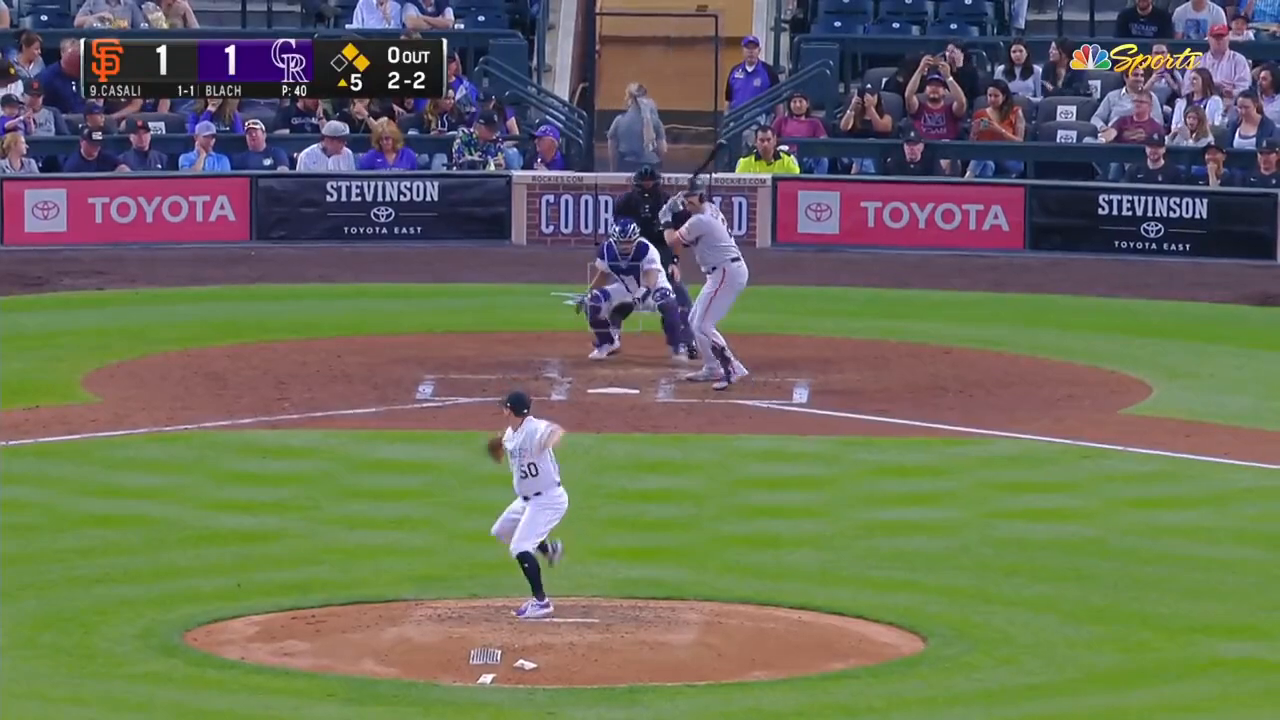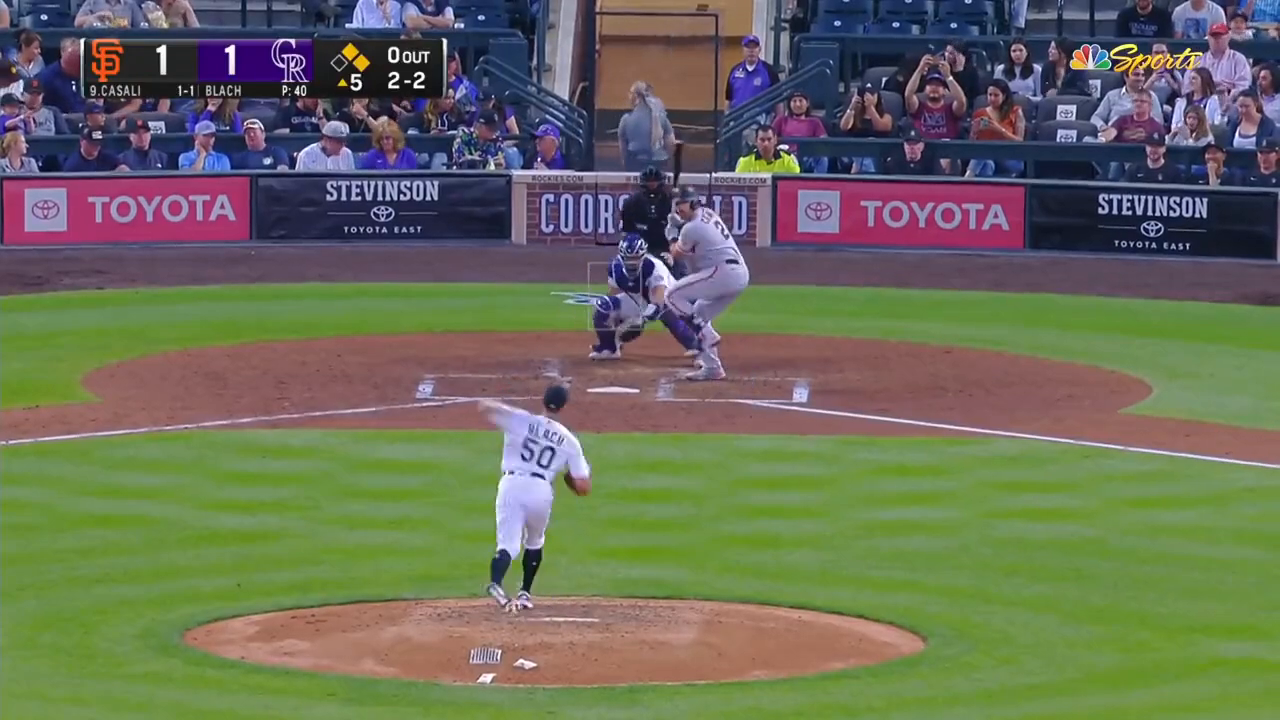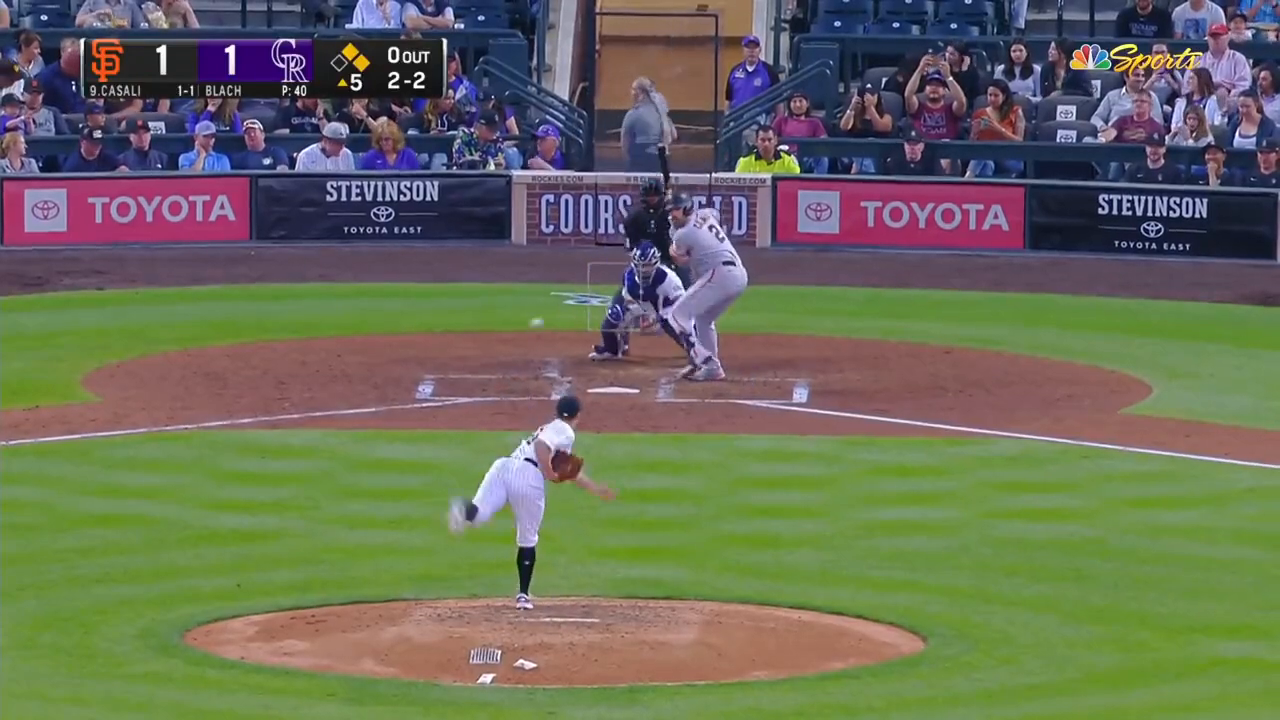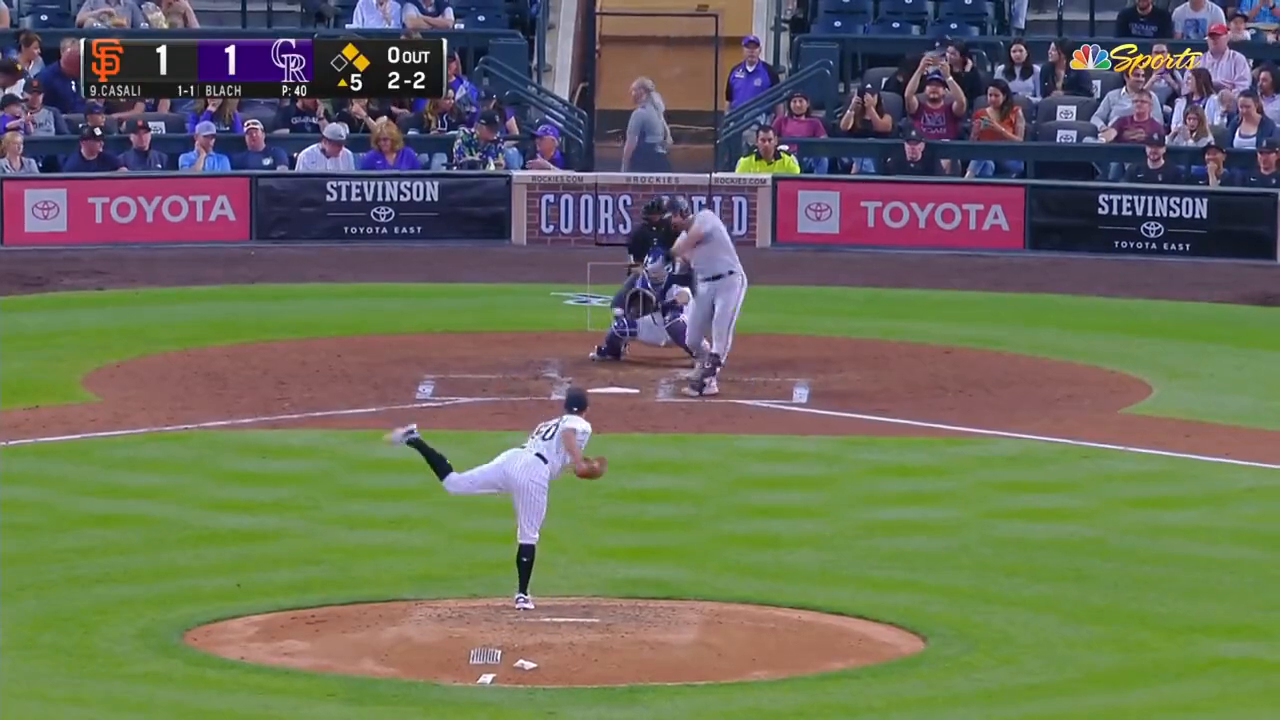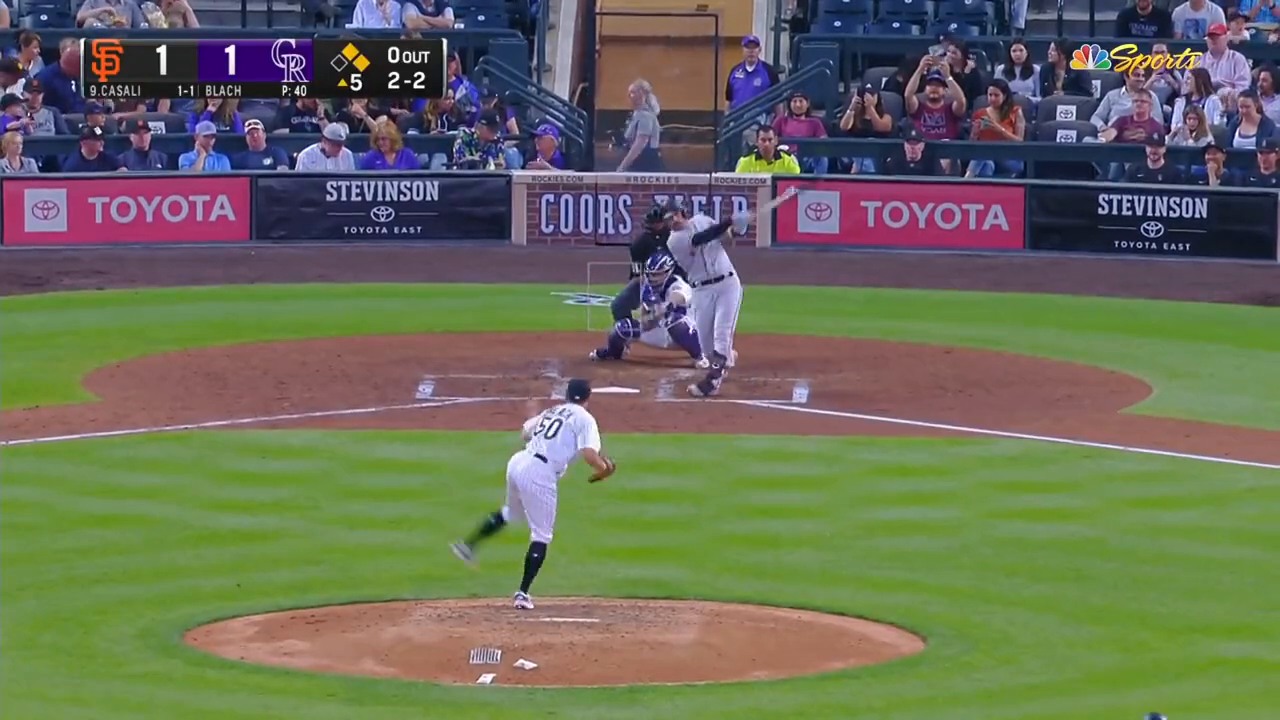
dt=0.2s
person 1, frame 1
left shoulder: (535, 428)
right shoulder: (512, 432)
left elbow: (556, 431)
left wrist: (547, 445)
right wrist: (499, 446)
left hip: (549, 500)
right hip: (530, 499)
left knee: (521, 547)
right knee: (500, 532)
left ankle: (541, 601)
right ankle: (548, 548)
person 1, frame 2
left shoulder: (522, 419)
right shoulder: (569, 440)
left elbow: (486, 407)
right elbow: (584, 487)
right wrist: (576, 480)
left hip: (512, 487)
right hip: (540, 493)
left knee: (508, 545)
right knee: (534, 543)
left ankle: (496, 583)
right ankle: (525, 593)
person 1, frame 3
left shoulder: (551, 428)
right shoulder: (565, 433)
right elbow: (541, 447)
left wrist: (594, 488)
right wrist: (549, 475)
left hip: (505, 468)
right hip: (528, 479)
left knee: (479, 515)
right knee: (527, 540)
left ankle: (464, 510)
right ankle: (523, 595)
person 1, frame 4
left shoulder: (553, 422)
right shoulder: (582, 426)
right elbow: (568, 436)
right wrist: (580, 462)
left hip: (511, 462)
right hip: (532, 476)
left knee: (454, 483)
right knee: (528, 537)
left ankle: (413, 439)
right ankle: (522, 595)
person 1, frame 5
left shoulder: (552, 412)
right shoulder: (586, 419)
left elbow: (526, 432)
right elbow: (588, 453)
right wrist: (604, 467)
left hip: (519, 463)
right hip: (539, 476)
left knee: (510, 513)
right knee: (541, 537)
left ankle: (468, 545)
right ankle: (523, 593)
person 2, frame 1
left shoulder: (698, 220)
right shoulder: (710, 209)
left elbow: (672, 240)
left wrist: (665, 218)
right wrist: (675, 212)
left hip: (727, 272)
right hip: (734, 270)
left knee: (701, 326)
right knee: (697, 320)
left ankle: (733, 369)
right ankle: (713, 368)
person 2, frame 2
left shoulder: (691, 228)
right shoulder: (708, 213)
left elbow: (676, 253)
left wrist: (672, 233)
right wrist: (679, 225)
left hip: (724, 272)
right hip: (740, 273)
left knee: (673, 294)
right knee: (700, 315)
left ankle: (704, 336)
right ankle: (712, 367)
person 2, frame 3
left shoulder: (683, 234)
right shoulder: (706, 214)
left elbow: (675, 258)
left hip: (721, 275)
right hip: (736, 274)
left knee: (677, 313)
right knee: (702, 318)
left ankle: (699, 359)
right ankle: (713, 367)
person 2, frame 4
left shoulder: (706, 216)
right shoulder: (682, 238)
left elbow: (680, 248)
left hip: (731, 282)
right hip: (705, 286)
left knee: (720, 334)
right knee: (692, 338)
left ankle: (708, 382)
right ankle: (708, 364)
person 2, frame 5
left shoulder: (701, 220)
right shoulder: (674, 240)
left elbow: (725, 233)
right elbow: (703, 238)
left wrist: (738, 223)
right wrist: (728, 223)
left hip: (727, 283)
right hip: (702, 290)
left knee: (722, 333)
right knee: (707, 340)
left ankle: (711, 382)
right ankle: (725, 357)
